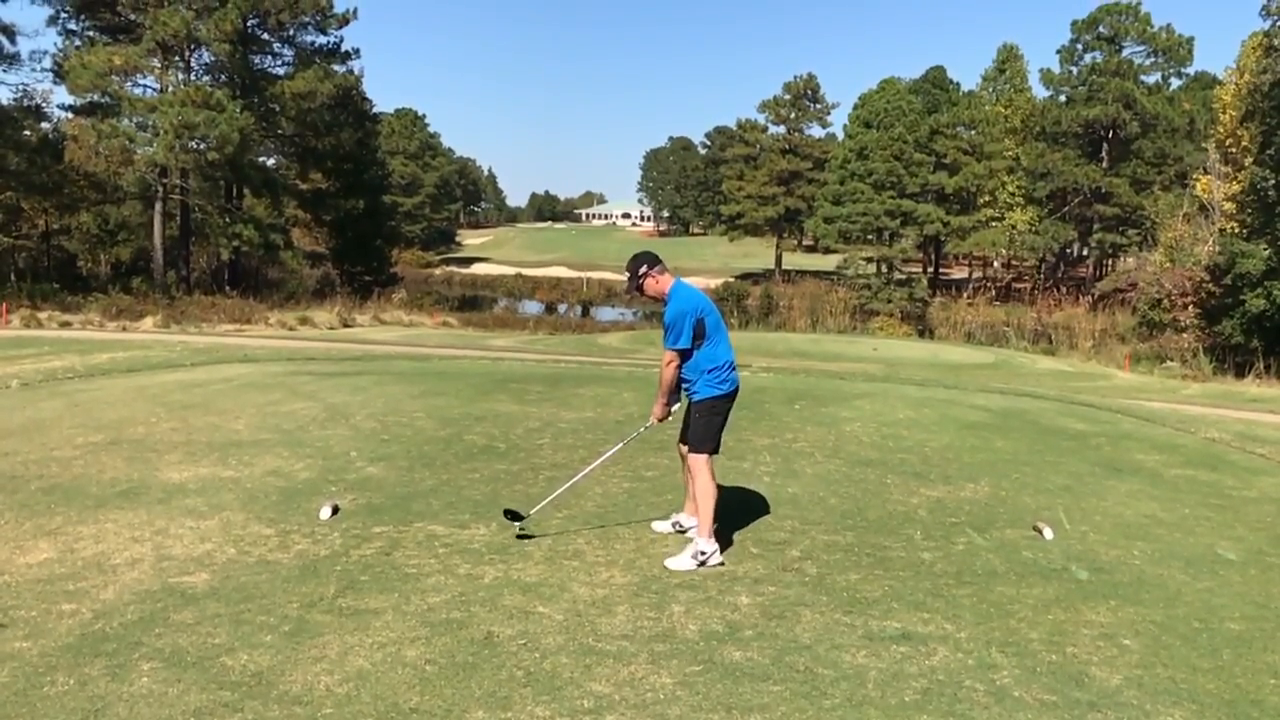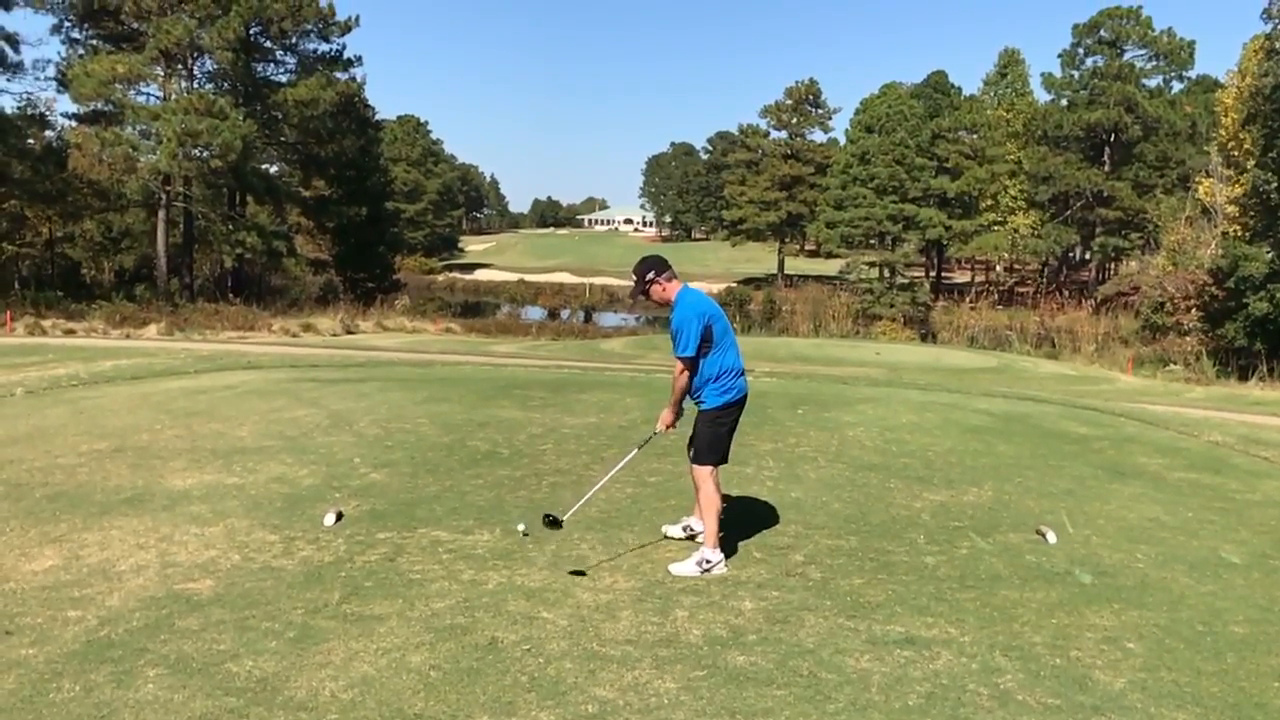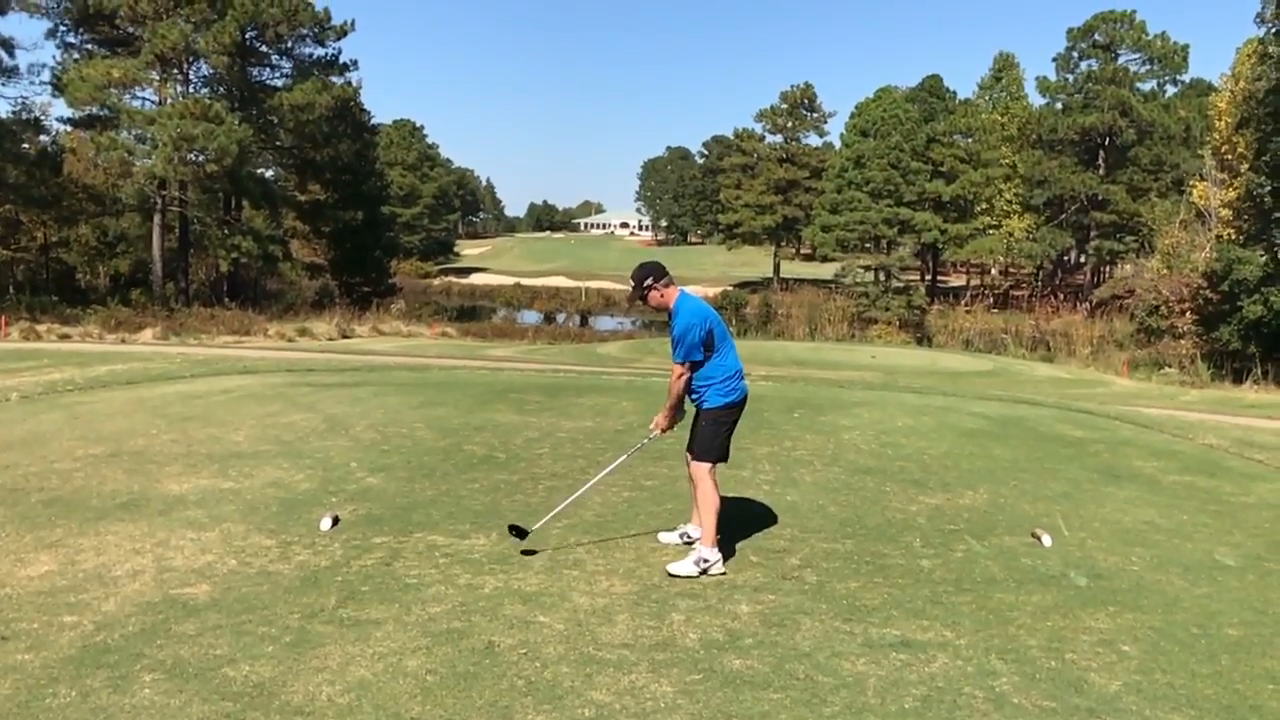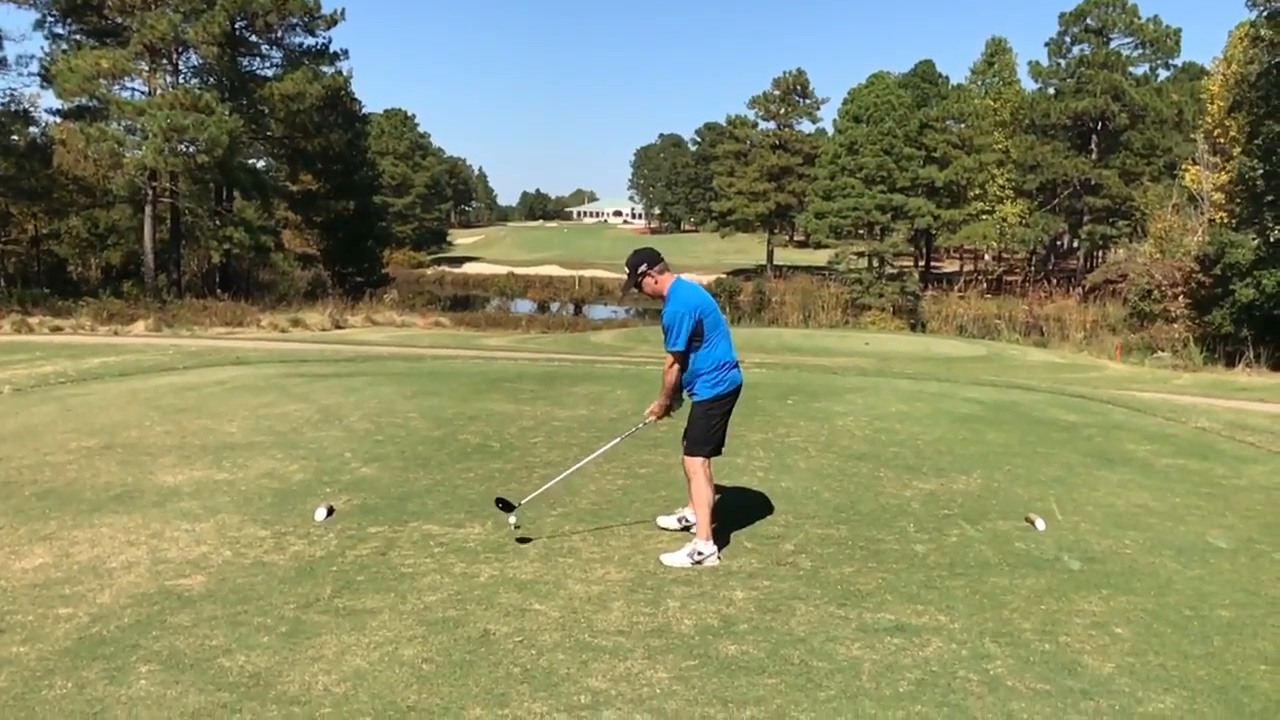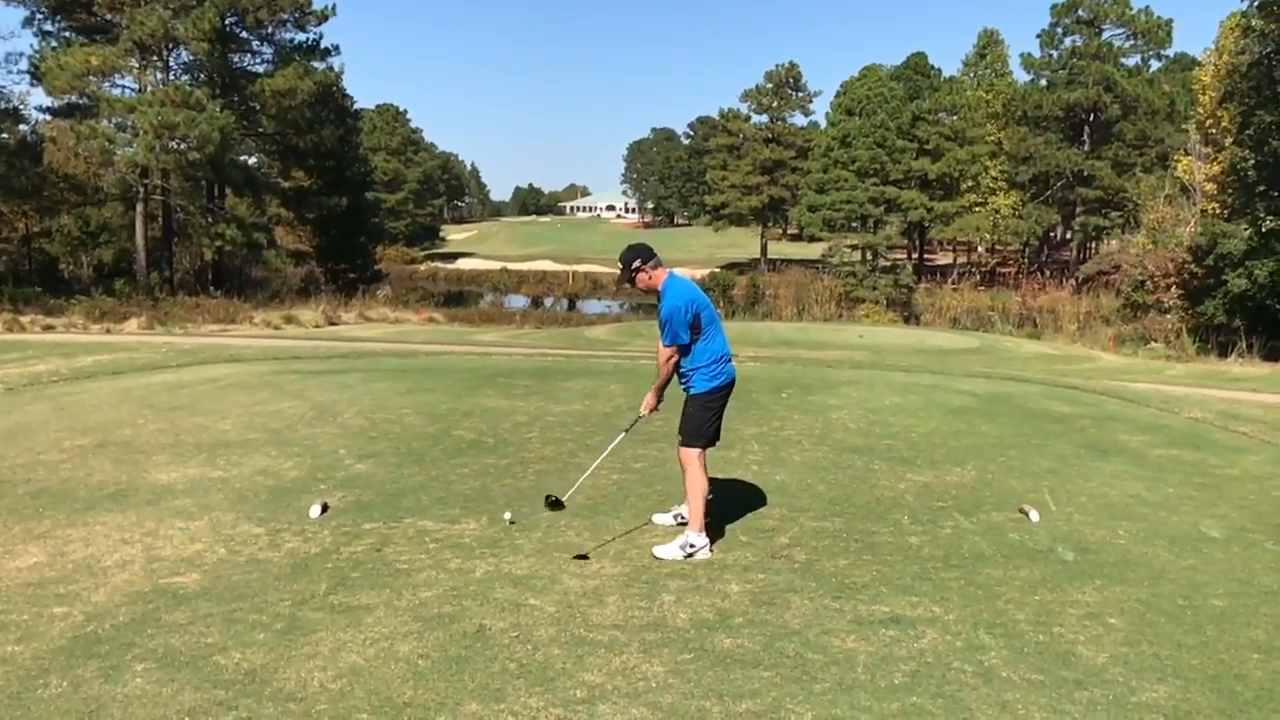
dt=0.4s
person 1, frame 1
left shoulder: (679, 305)
right shoulder: (683, 295)
left elbow: (671, 362)
left wrist: (661, 402)
right wrist: (672, 396)
left hip: (712, 387)
right hip: (706, 385)
left knee: (699, 459)
right knee: (687, 450)
left ankle: (705, 545)
right ankle: (690, 517)
person 1, frame 2
left shoulder: (686, 312)
right shoulder: (691, 299)
left elbow: (684, 370)
left wrist: (671, 409)
right wrist: (677, 405)
left hip: (720, 396)
right hip: (721, 393)
left knee: (703, 469)
right knee: (696, 455)
left ankle: (711, 554)
right ankle: (700, 521)
person 1, frame 3
left shoulder: (688, 317)
right shoulder: (683, 308)
left elbow: (681, 373)
right elbow: (684, 369)
left wrist: (667, 413)
right wrist: (674, 408)
left hip: (722, 396)
right hip: (713, 395)
left knee: (702, 467)
right knee: (694, 460)
left ankle: (708, 553)
right ankle: (696, 528)
person 1, frame 4
left shoulder: (677, 306)
right shoulder: (686, 290)
left elbow: (673, 363)
left wrist: (663, 402)
right wrist: (673, 395)
left hip: (713, 387)
right hip: (718, 383)
left knee: (695, 461)
right knee: (694, 450)
left ankle: (704, 546)
right ankle: (694, 513)
person 1, frame 5
left shoulder: (674, 300)
right shoulder: (675, 287)
left elbow: (670, 355)
right elbow: (667, 346)
left wrist: (655, 393)
right wrist: (656, 390)
left hip: (709, 380)
right hip: (708, 377)
left knee: (690, 453)
right knee: (692, 446)
left ankle: (696, 538)
right ankle: (691, 509)
